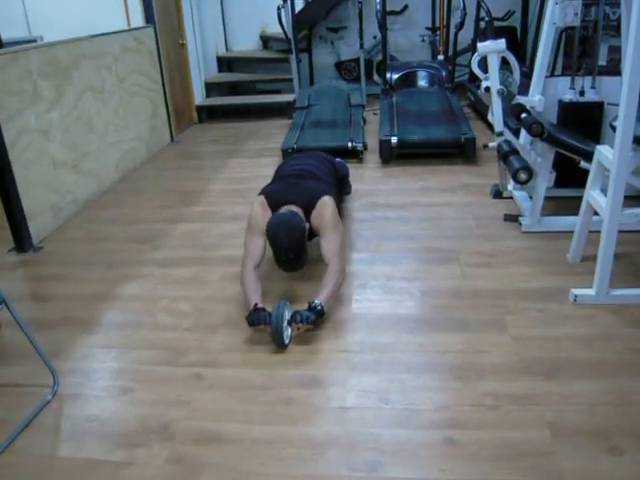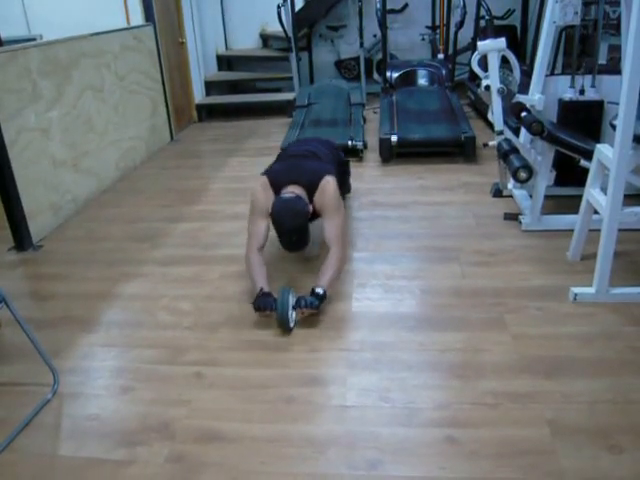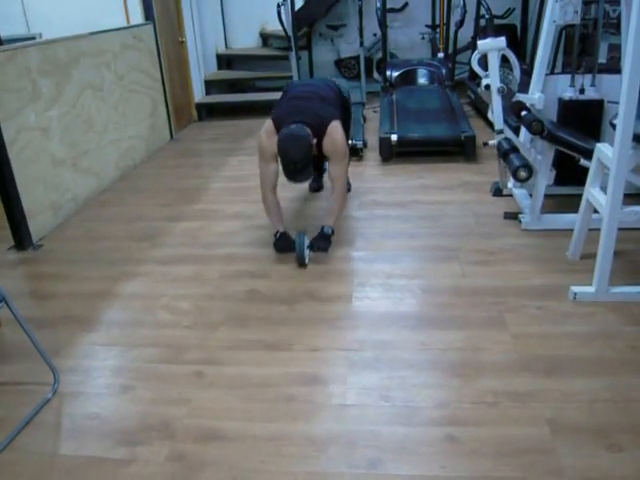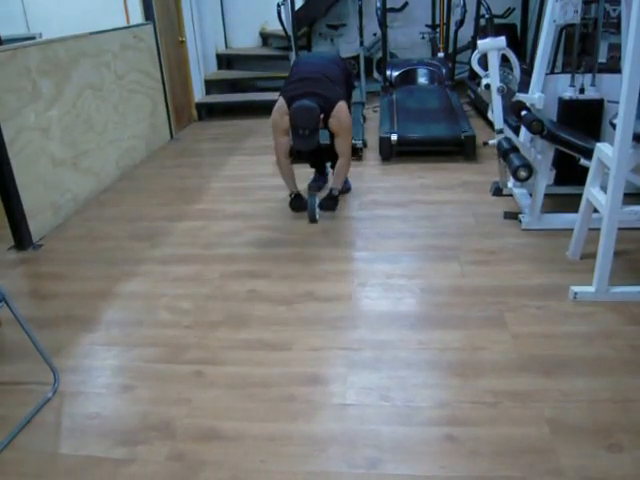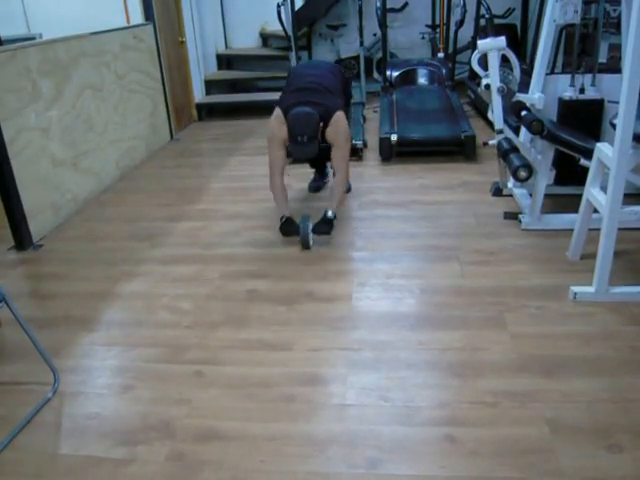
dt=0.5s
person 1, frame 1
left shoulder: (324, 208)
right shoulder: (261, 209)
left elbow: (336, 266)
right elbow: (249, 266)
left wrist: (316, 307)
right wrist: (256, 307)
left hip: (327, 165)
right hip: (289, 166)
left ankle: (341, 166)
person 1, frame 2
left shoulder: (326, 189)
right shoulder: (263, 191)
left elbow: (337, 249)
right elbow: (254, 249)
left wrist: (318, 293)
right wrist: (262, 292)
left hip: (329, 151)
right hip: (291, 152)
left ankle: (343, 184)
person 1, frame 3
left shoulder: (333, 133)
right shoulder: (268, 135)
left elbow: (339, 189)
right elbow: (268, 190)
left wrist: (326, 232)
right wrist: (280, 233)
left hip: (333, 92)
left knee: (339, 157)
right ankle: (318, 171)
person 1, frame 4
left shoulder: (339, 113)
right shoulder: (280, 113)
left elbow: (344, 156)
right elbow: (282, 157)
left wrist: (333, 193)
right wrist: (294, 194)
left knee: (340, 134)
right knee: (300, 145)
left ankle: (339, 174)
right ankle: (320, 171)
person 1, frame 5
left shoulder: (336, 121)
right shoulder: (278, 123)
left elbow: (341, 173)
right elbow: (276, 174)
left wrist: (329, 216)
right wrist: (285, 217)
left hip: (335, 75)
right ankle: (320, 170)
